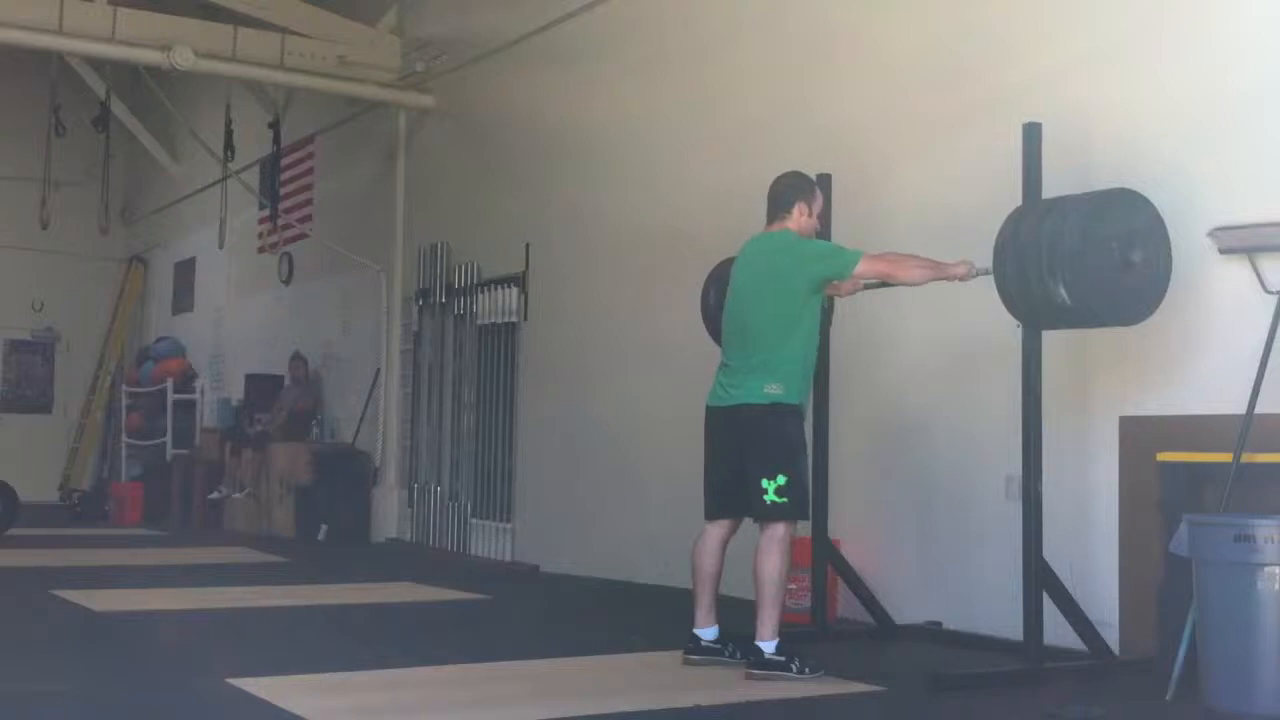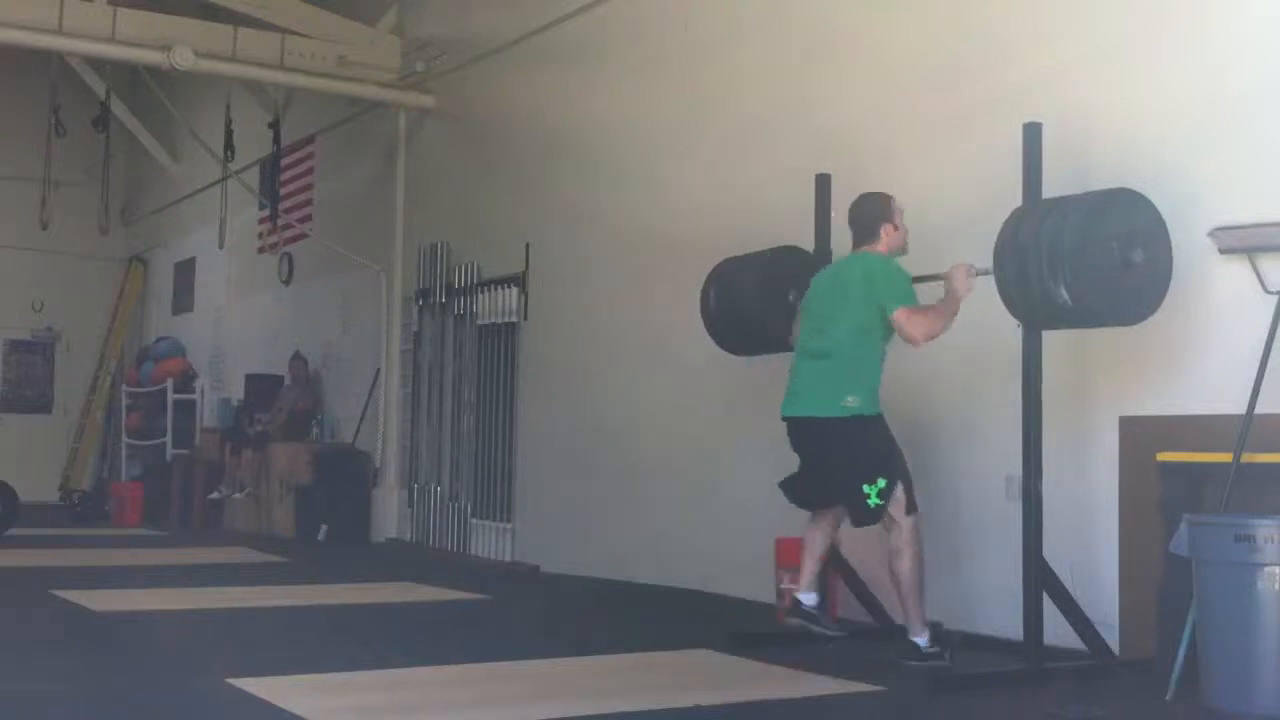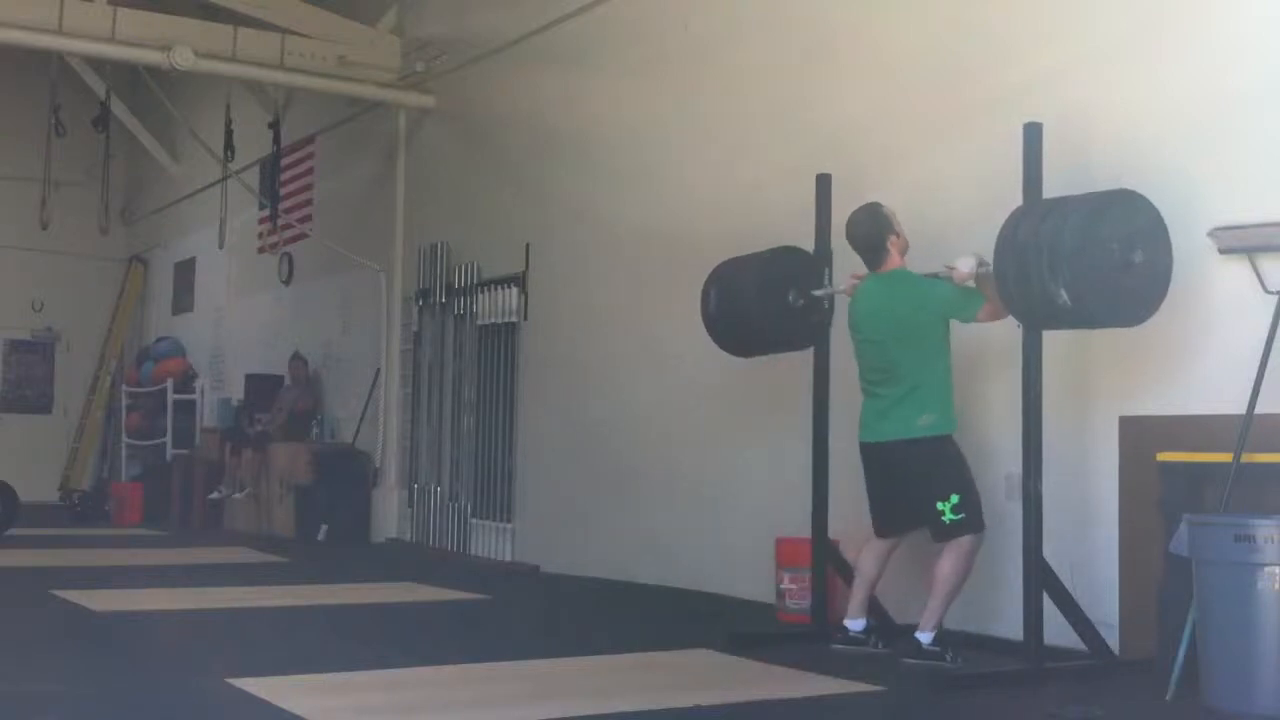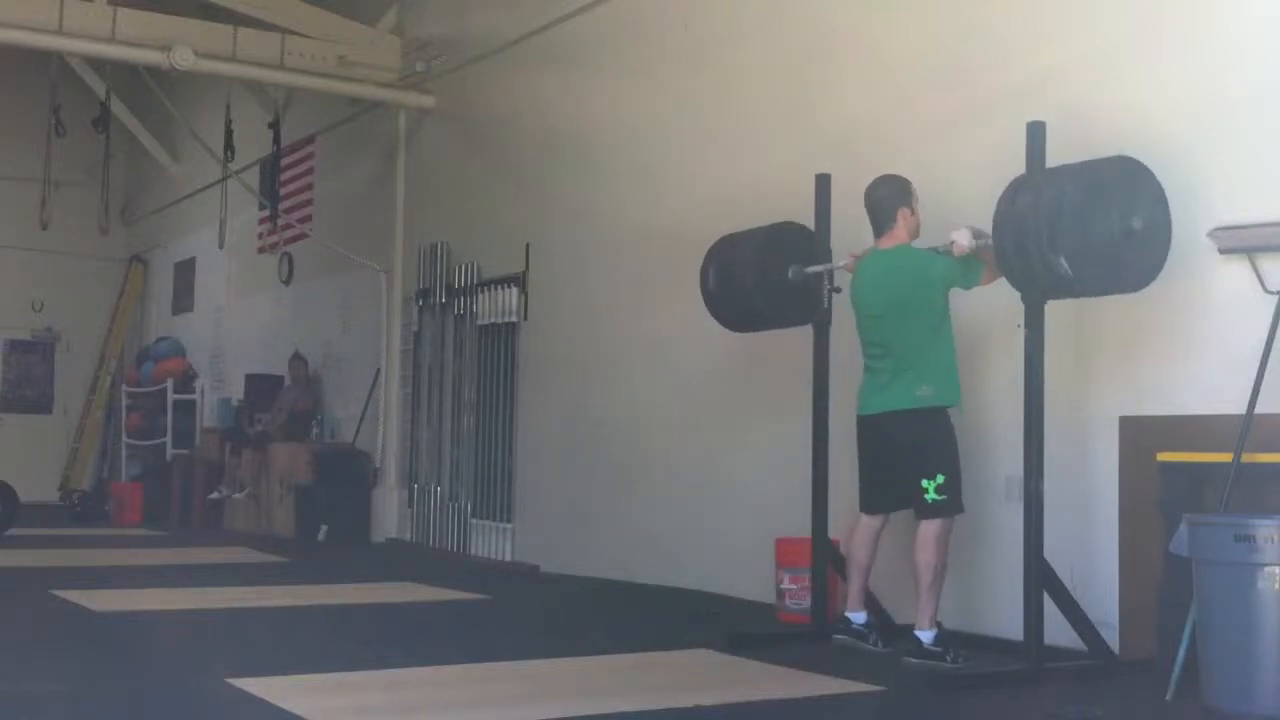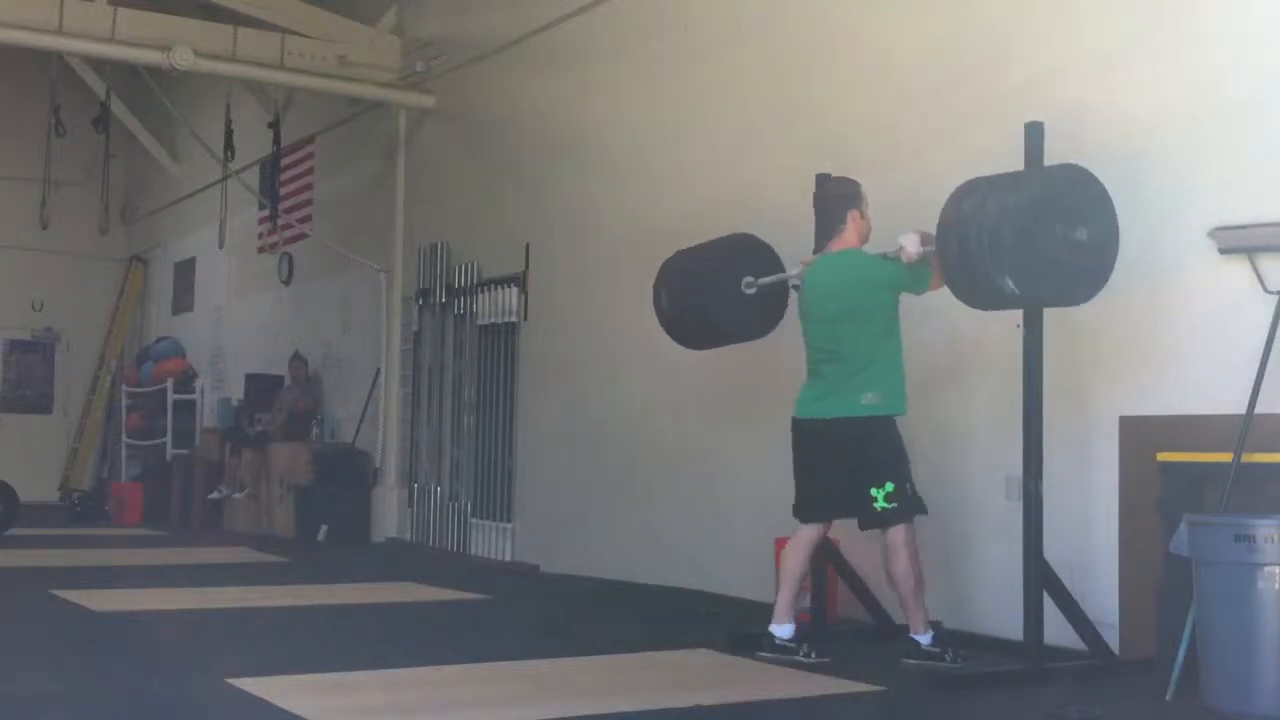
dt=0.7s
person 1, frame 1
left shoulder: (752, 252)
right shoulder: (801, 252)
right elbow: (889, 267)
left wrist: (831, 289)
right wrist: (949, 270)
left hip: (726, 407)
right hip: (767, 408)
left knee: (720, 521)
right knee: (777, 525)
left ankle: (704, 637)
right ankle: (767, 650)
person 1, frame 2
left shoulder: (827, 275)
right shoulder: (884, 274)
left elbow: (799, 331)
right elbow: (919, 330)
right wrist: (955, 292)
left hip: (801, 413)
right hip: (846, 415)
left knee: (829, 505)
right knee: (902, 521)
left ankle: (805, 600)
right ankle: (920, 640)
person 1, frame 3
left shoulder: (860, 300)
right shoulder: (927, 293)
right elbow: (996, 310)
right wrist: (978, 275)
left hip: (876, 438)
right hip: (922, 438)
left knee: (887, 532)
right knee: (964, 536)
left ankle: (853, 626)
right ankle: (924, 639)
person 1, frame 4
left shoulder: (862, 273)
right shoulder: (927, 265)
right elbow: (991, 270)
right wrist: (972, 245)
left hip: (873, 412)
right hip: (920, 411)
left knee: (872, 514)
right knee: (934, 519)
left ankle: (854, 618)
right ankle: (925, 637)
person 1, frame 5
left shoulder: (811, 277)
right shoulder: (875, 269)
right elbow: (936, 278)
right wrist: (920, 253)
left hip: (811, 418)
right hip: (862, 419)
left knee: (811, 524)
right knee: (899, 526)
left ankle: (779, 632)
right ankle: (923, 640)
